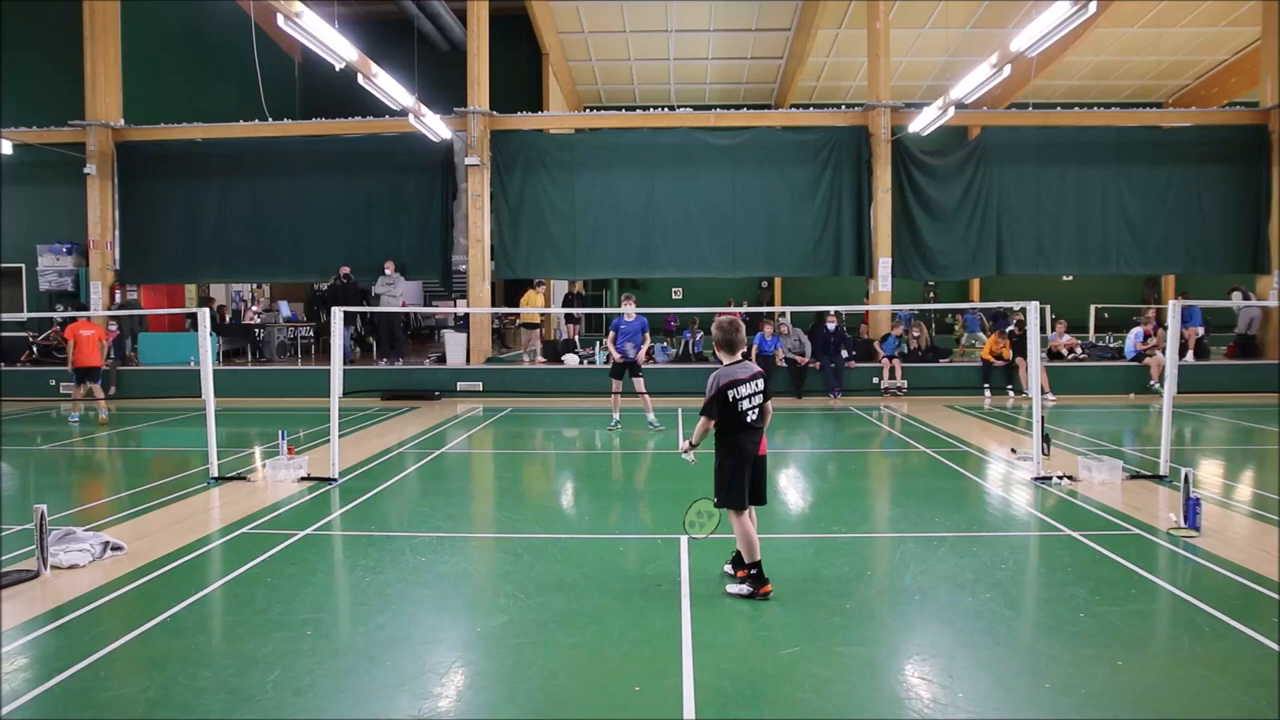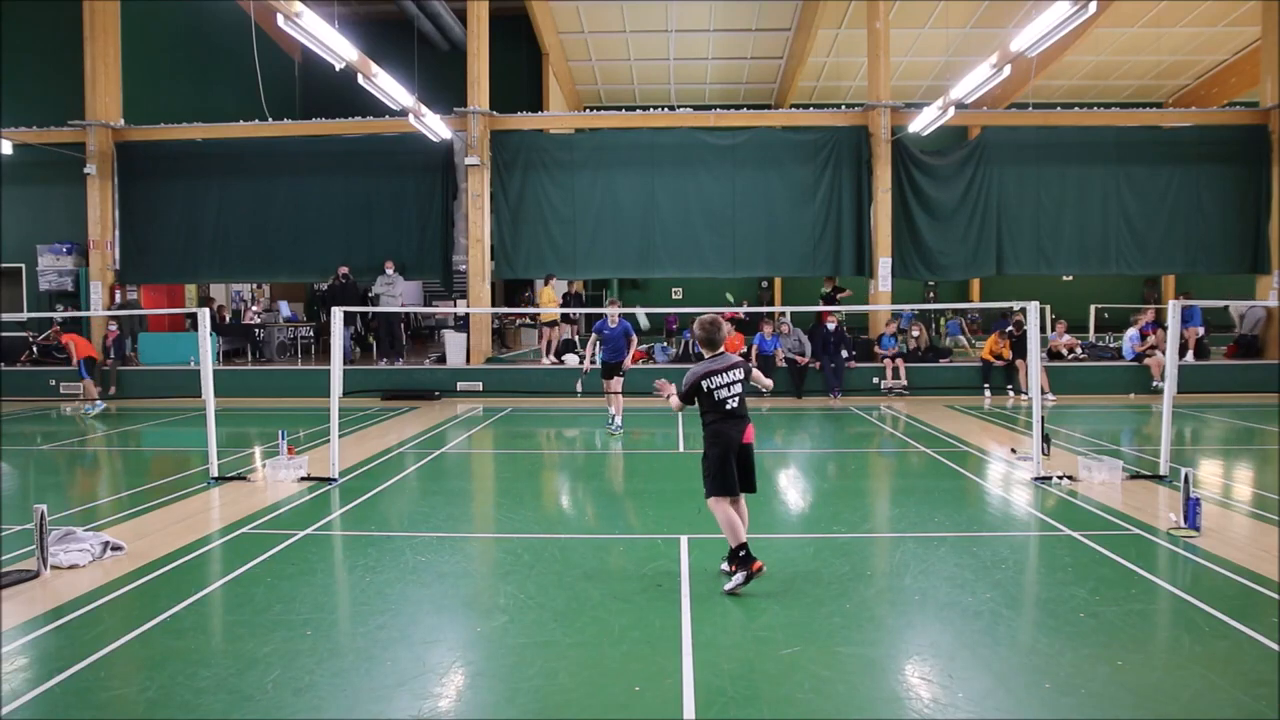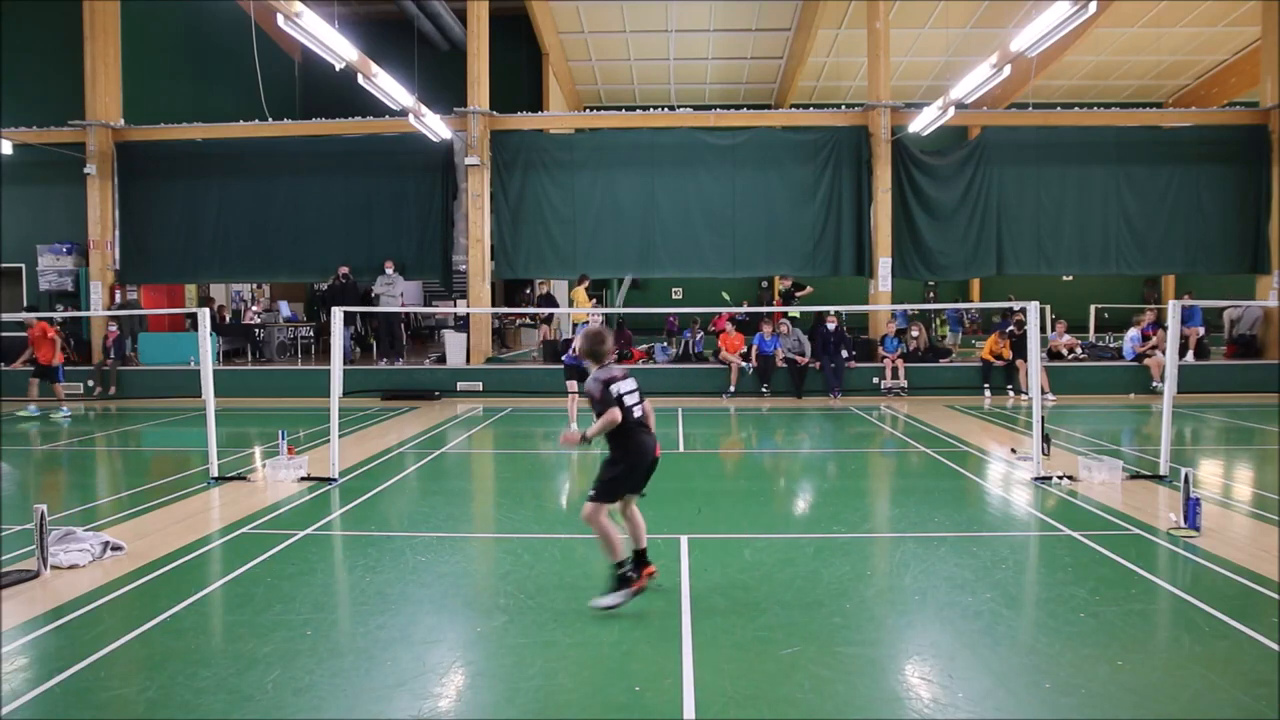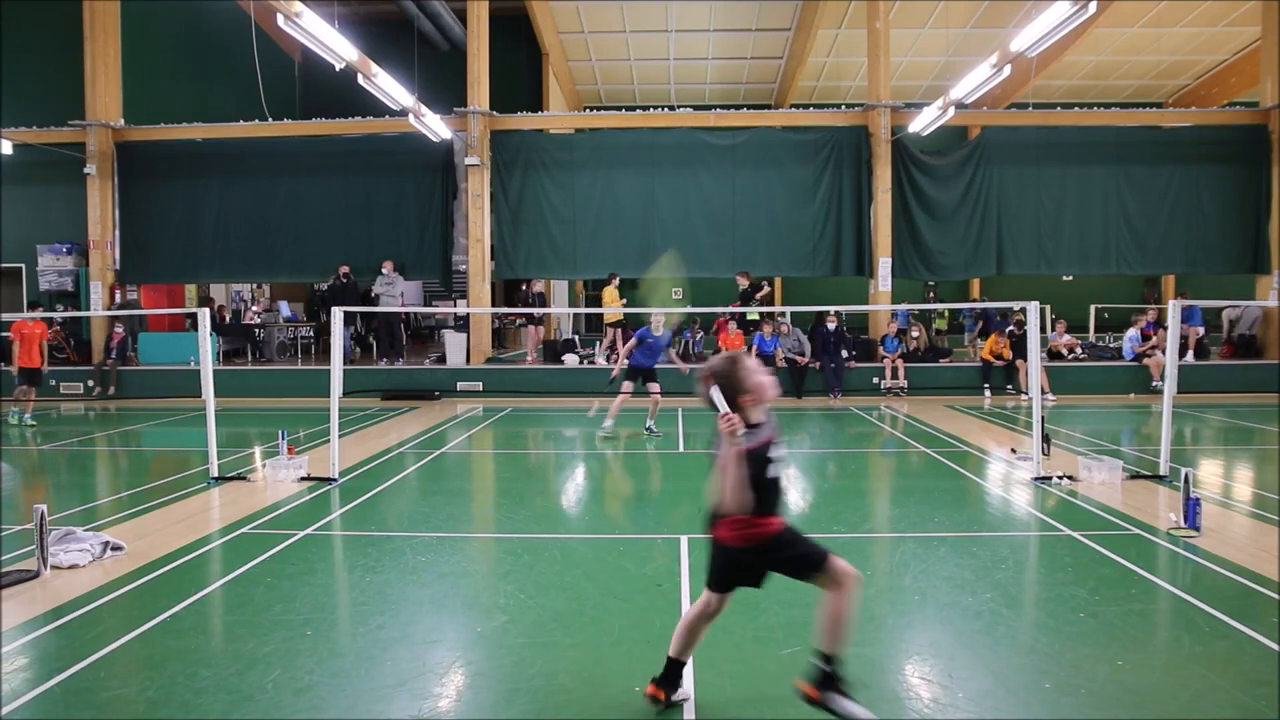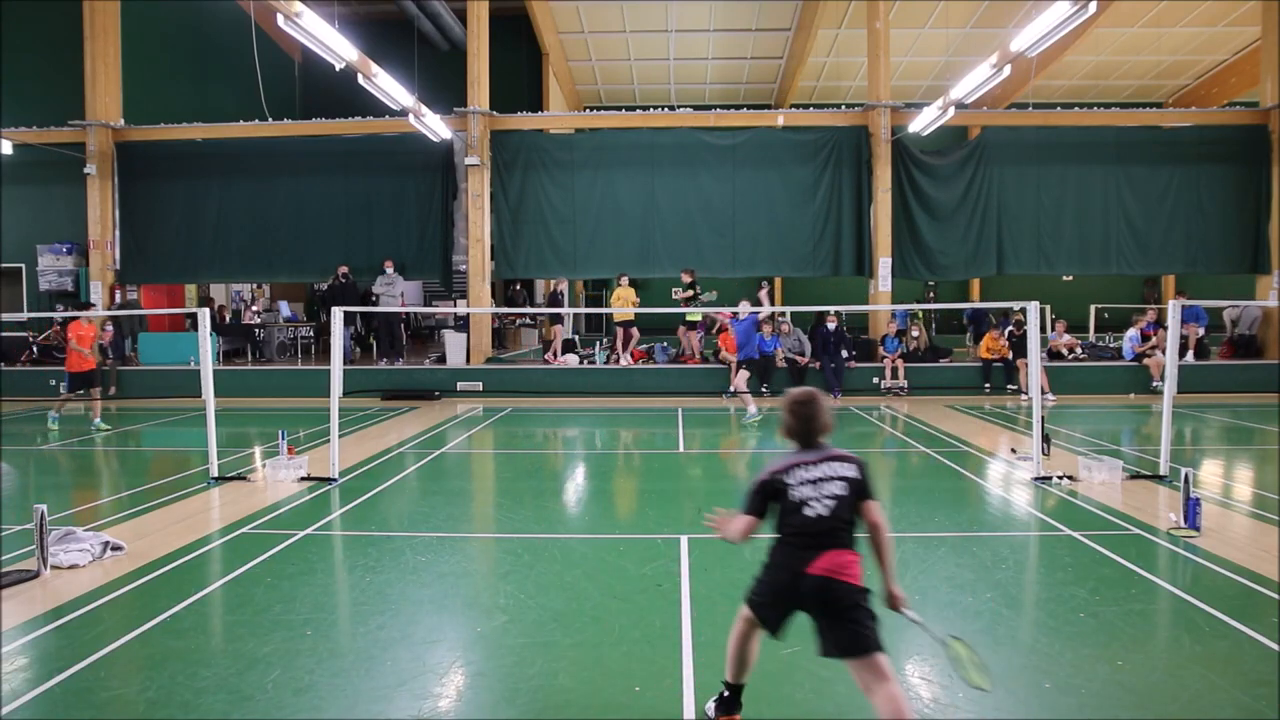
dt=1s
person 1, frame 1
left shoulder: (719, 378)
right shoulder: (757, 372)
left elbow: (707, 422)
right elbow: (767, 410)
left wrist: (691, 444)
left hip: (732, 451)
right hip: (757, 448)
left knee: (737, 513)
right knee: (747, 509)
left ankle: (757, 579)
right ankle: (741, 563)
person 1, frame 2
left shoulder: (696, 374)
right shoulder: (738, 362)
left elbow: (679, 406)
right elbow: (753, 374)
left wrist: (670, 393)
right wrist: (765, 383)
left hip: (719, 440)
right hip: (743, 435)
left knee: (717, 502)
right knee: (736, 497)
left ankle: (746, 560)
right ankle: (736, 558)
person 1, frame 3
left shoulder: (596, 382)
right shoulder: (625, 374)
left elbow: (613, 417)
right elbow: (648, 410)
left wrist: (583, 437)
left hip: (628, 452)
right hip: (648, 448)
left knee: (592, 512)
right knee: (625, 500)
left ankle: (626, 578)
right ankle: (640, 564)
person 1, frame 4
left shoulder: (738, 423)
right shoulder: (750, 446)
right elbow: (734, 507)
right wrist: (731, 447)
left hip: (729, 533)
right hip: (758, 533)
left knee: (712, 601)
right knee: (844, 579)
left ankle: (666, 682)
right ankle: (823, 681)
person 1, frame 5
left shoulder: (775, 474)
right shoulder: (852, 465)
left elbow: (742, 531)
right elbow: (876, 523)
left wrist: (727, 530)
right wrist: (890, 581)
left hip: (785, 568)
right hip: (838, 572)
left knee: (748, 620)
right knee: (879, 676)
